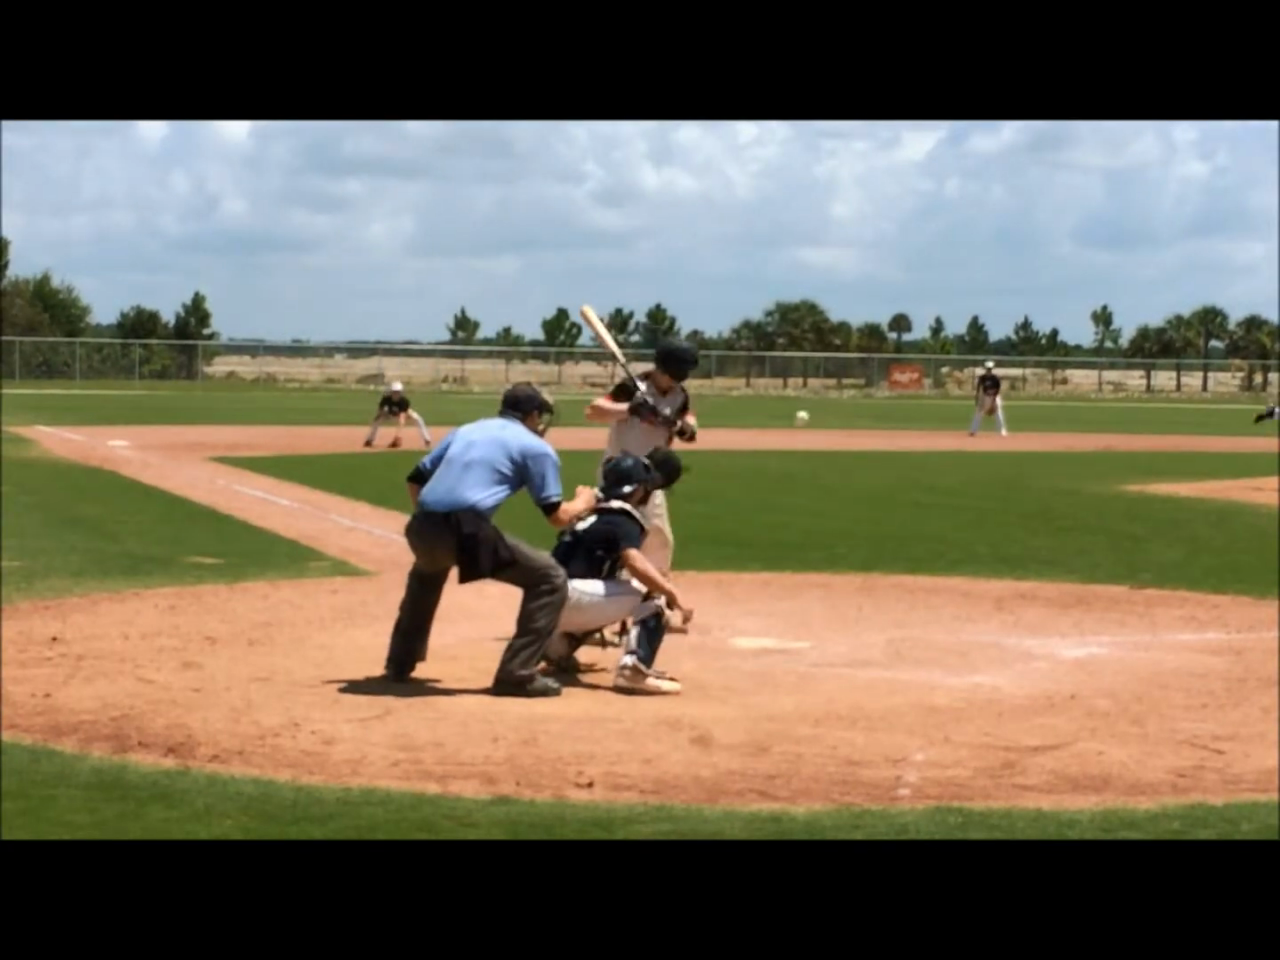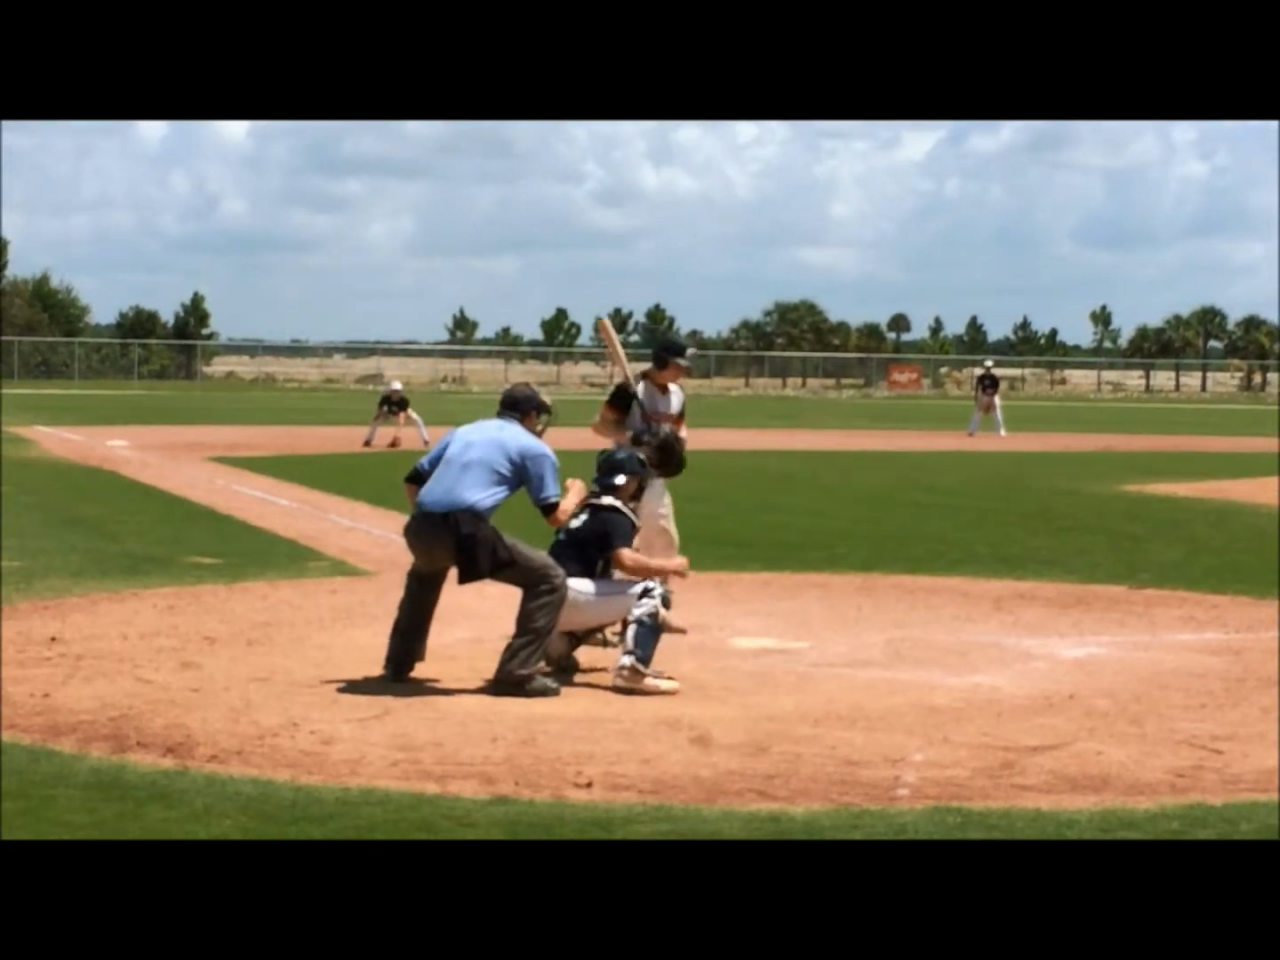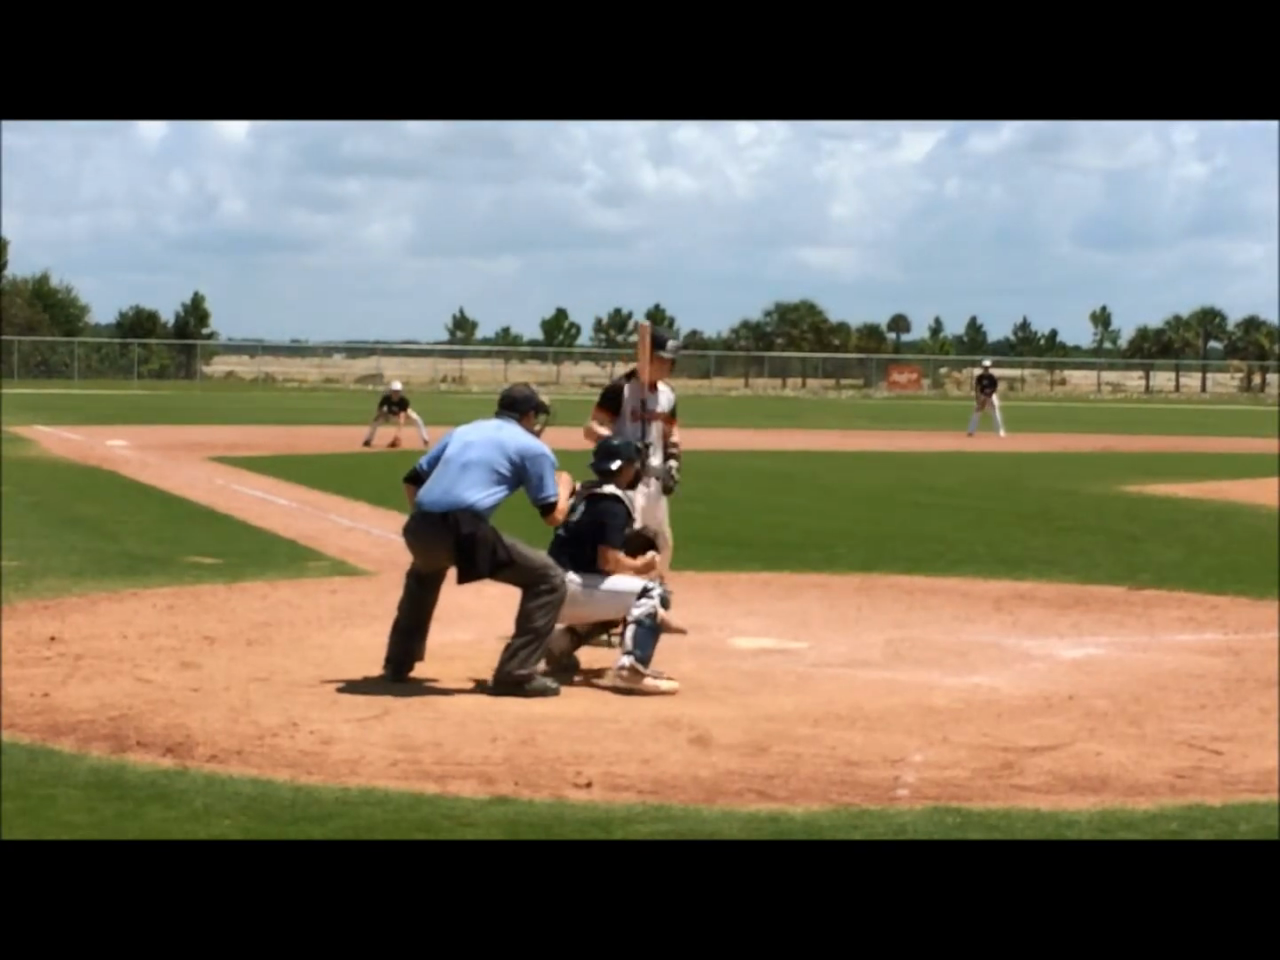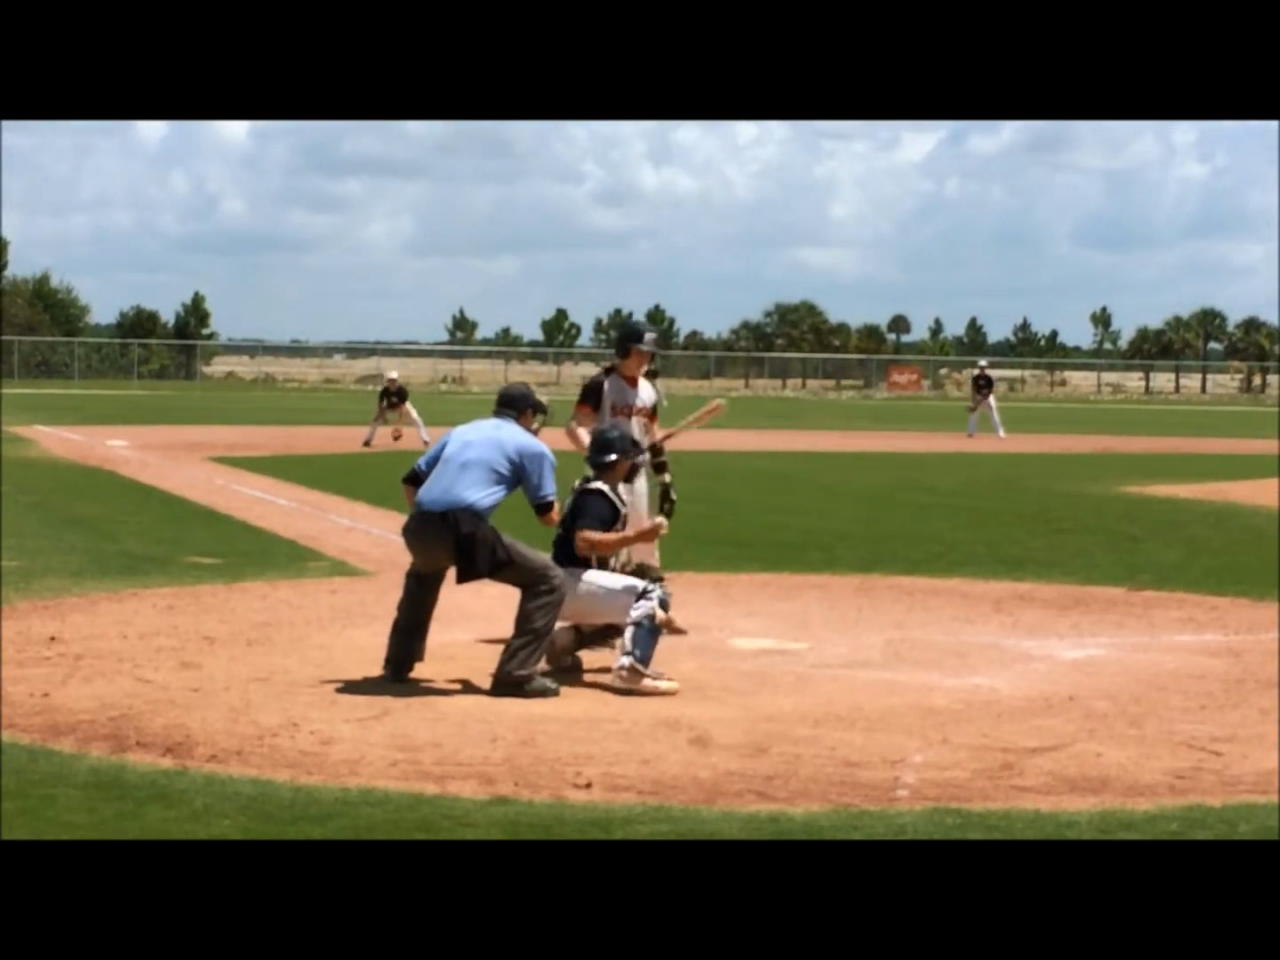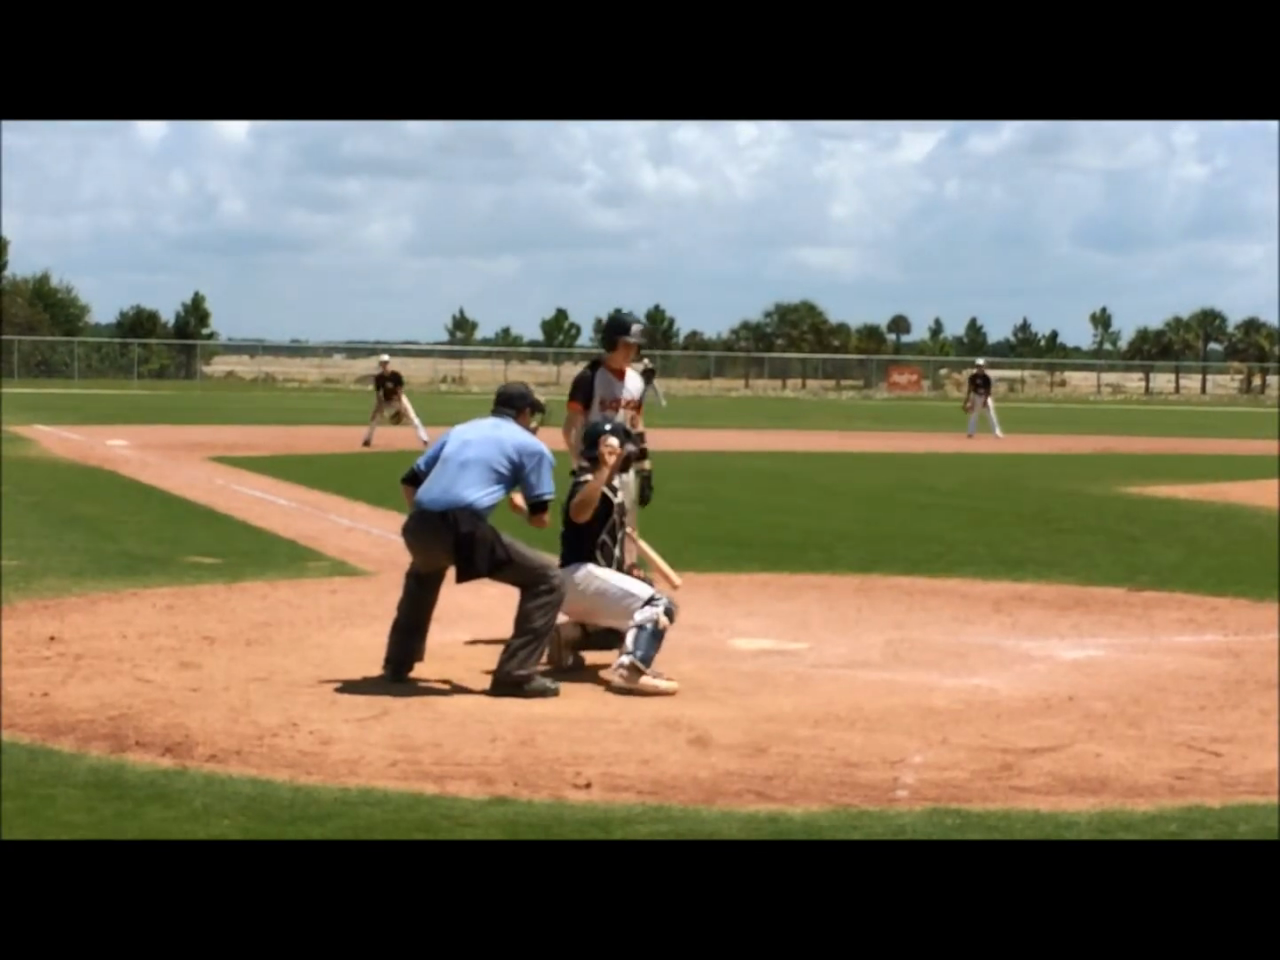
dt=0.2s
person 1, frame 1
left shoulder: (465, 430)
right shoulder: (536, 446)
left elbow: (416, 479)
right elbow: (557, 516)
right wrist: (584, 501)
left hip: (422, 529)
right hip: (466, 531)
left knee: (426, 575)
right knee: (550, 579)
left ankle: (399, 663)
right ankle: (517, 674)
person 1, frame 2
left shoulder: (464, 431)
right shoulder: (534, 447)
left elbow: (414, 480)
right elbow: (555, 516)
right wrist: (575, 493)
left hip: (421, 529)
right hip: (465, 532)
left knee: (424, 575)
right knee: (549, 579)
left ankle: (398, 663)
right ankle: (517, 674)
person 1, frame 3
left shoulder: (463, 431)
right shoulder: (533, 447)
left elbow: (412, 480)
right elbow: (553, 516)
right wrist: (564, 487)
left hip: (420, 529)
right hip: (464, 532)
left knee: (423, 575)
right knee: (548, 579)
left ankle: (398, 663)
right ankle: (516, 674)
person 1, frame 4
left shoulder: (461, 430)
right shoulder: (533, 447)
left elbow: (411, 481)
right elbow: (549, 517)
right wrist: (547, 489)
left hip: (419, 529)
right hip: (464, 531)
left knee: (423, 574)
right knee: (548, 580)
left ankle: (398, 663)
right ankle: (515, 675)
person 1, frame 5
left shoulder: (460, 429)
right shoulder: (532, 446)
left elbow: (411, 481)
right elbow: (540, 517)
right wrist: (519, 504)
left hip: (420, 528)
right hip: (464, 529)
left knee: (423, 573)
right knee: (547, 580)
left ankle: (398, 662)
right ankle: (516, 674)
person 2, frame 1
left shoulder: (598, 511)
right shoulder: (623, 519)
right elbow: (635, 563)
right wrist: (675, 595)
right hip: (568, 596)
left knee: (613, 596)
right knee: (655, 595)
left ankle: (559, 647)
right ankle: (633, 670)
person 2, frame 2
left shoulder: (591, 504)
right shoulder: (615, 515)
right elbow: (625, 562)
right wrist: (670, 566)
right hip: (566, 594)
left knee: (618, 600)
right knee: (653, 594)
left ankle: (560, 645)
right ankle: (632, 670)
person 2, frame 3
left shoulder: (587, 493)
right shoulder: (613, 503)
right elbow: (608, 562)
right wrist: (641, 566)
right hip: (567, 588)
left knee: (619, 605)
right knee: (653, 593)
left ankle: (562, 644)
right ankle: (631, 670)
person 2, frame 4
left shoulder: (592, 491)
right shoulder: (596, 496)
right elbow: (584, 543)
right wrist: (635, 536)
left hip: (569, 587)
right hip: (572, 583)
left knee: (626, 613)
right knee: (653, 597)
left ankle: (565, 642)
right ankle: (631, 670)
person 2, frame 5
left shoulder: (608, 486)
right shoulder: (591, 484)
right elbow: (578, 513)
right wrist: (605, 467)
left hip: (578, 582)
right hip: (583, 577)
left knee: (627, 625)
right knee: (658, 608)
left ankle: (571, 636)
right ankle: (630, 671)
person 3, frame 1
left shoulder: (680, 395)
right shoulder: (633, 388)
left elbow: (691, 433)
right elbow: (593, 410)
left wrist: (674, 423)
right wrist: (633, 409)
left knee: (661, 540)
person 3, frame 2
left shoulder: (676, 396)
right shoulder: (632, 390)
left elbow: (681, 434)
right elbow: (600, 426)
right wrist: (633, 439)
left hip: (654, 480)
left knee: (667, 543)
person 3, frame 3
left shoulder: (667, 394)
right shoulder: (621, 388)
left elbow: (672, 437)
right elbow: (592, 428)
left wrist: (672, 468)
left hip: (653, 478)
left knee: (662, 546)
person 3, frame 4
left shoulder: (648, 389)
right shoulder: (600, 384)
left elbow: (653, 437)
right elbow: (575, 427)
left wrist: (665, 481)
left hip: (638, 476)
left knee: (646, 540)
person 3, frame 5
left shoulder: (636, 379)
right shoulder: (590, 376)
right elbow: (571, 425)
left wrist: (646, 471)
right wrist: (581, 468)
left hip: (625, 467)
left ankle: (631, 573)
